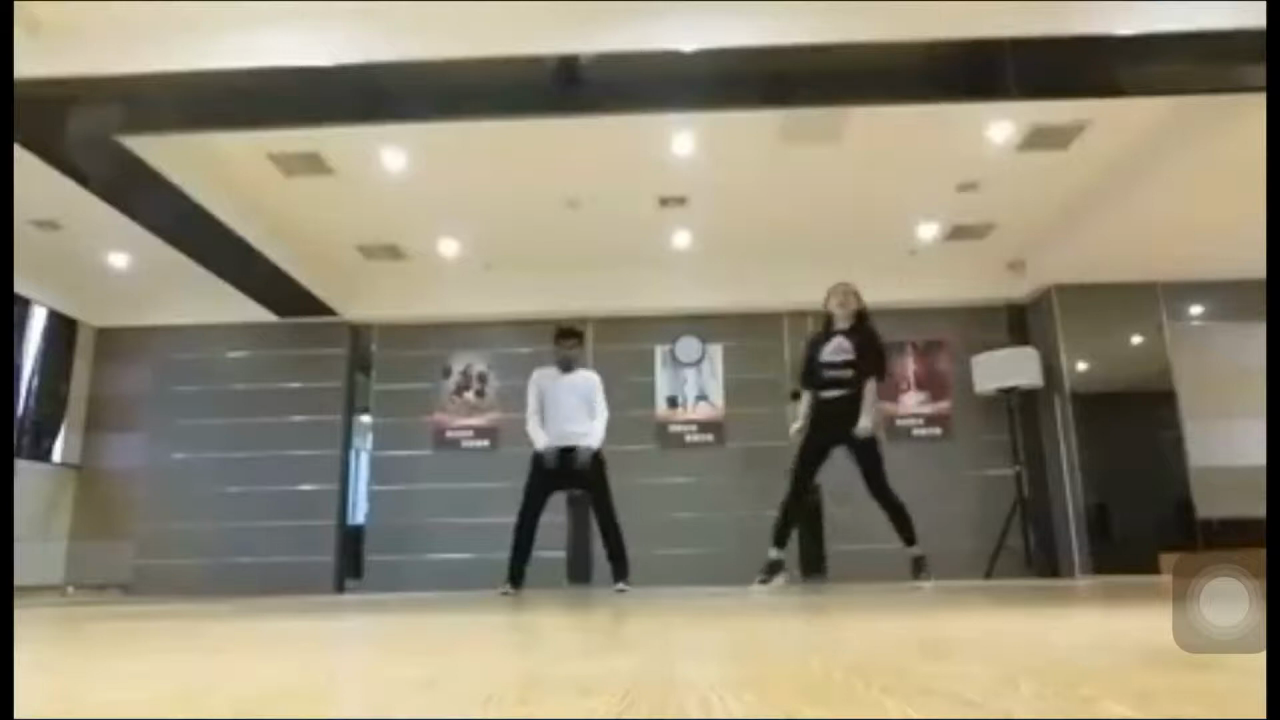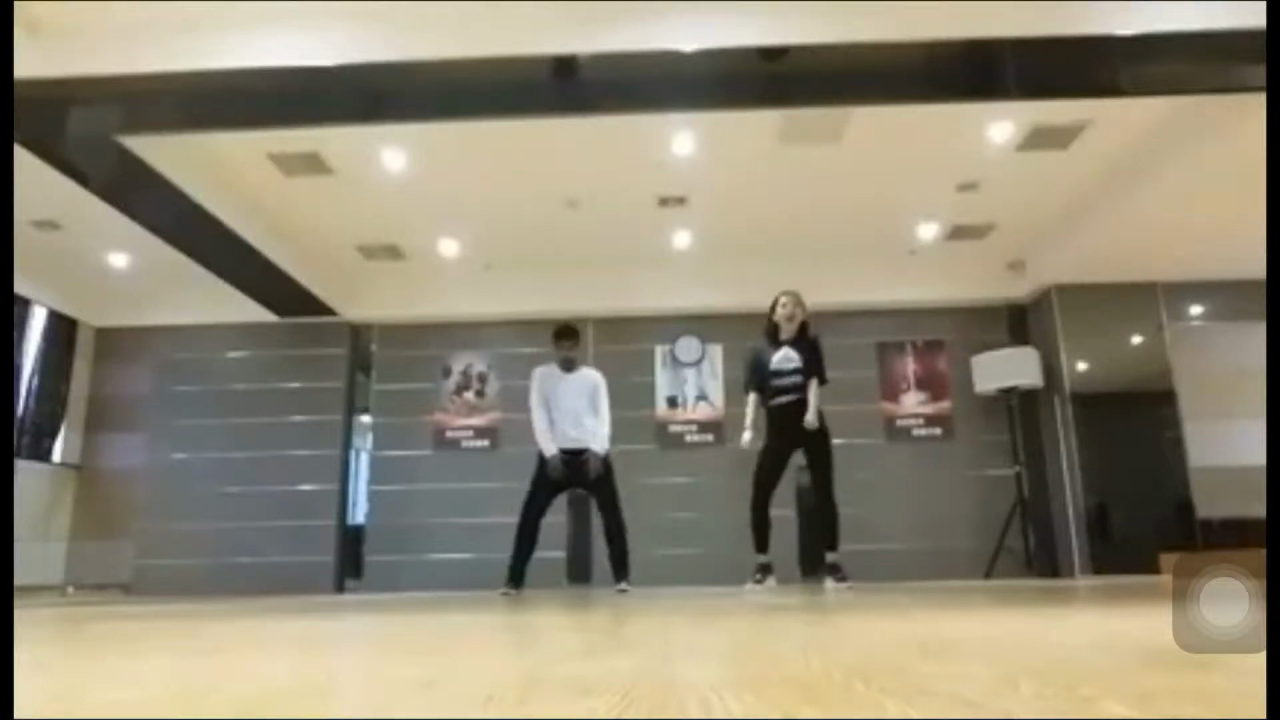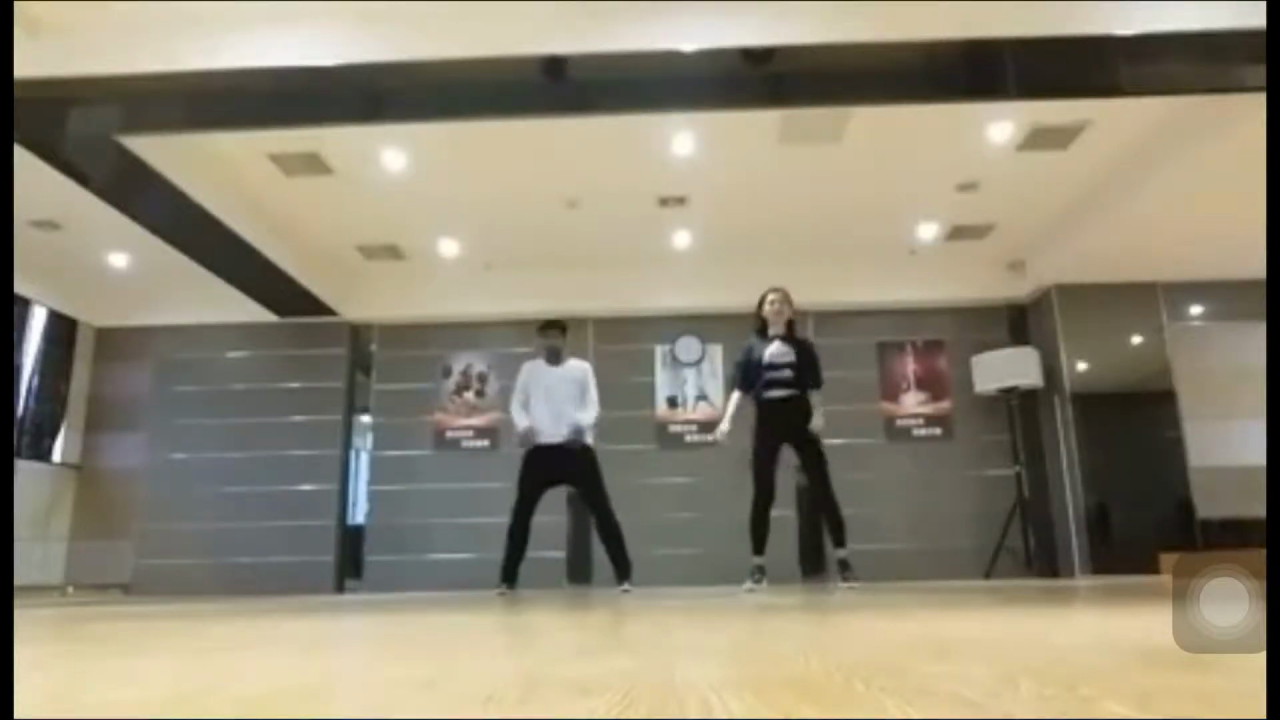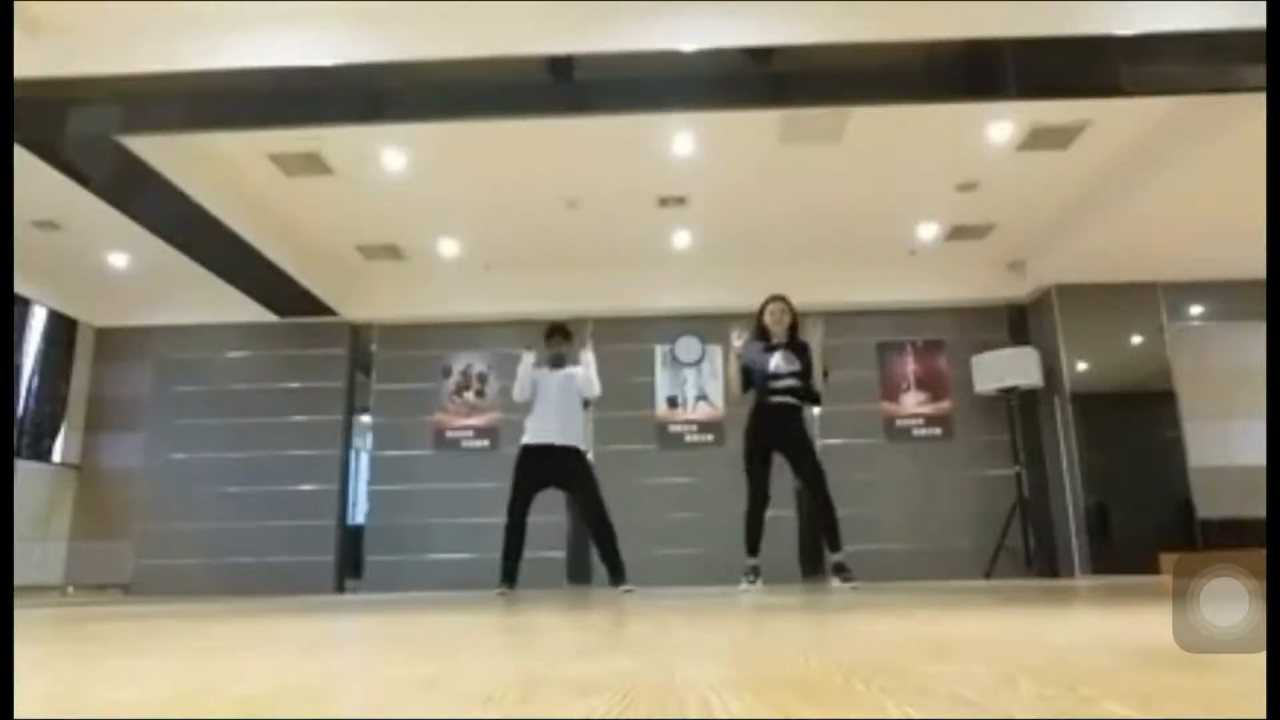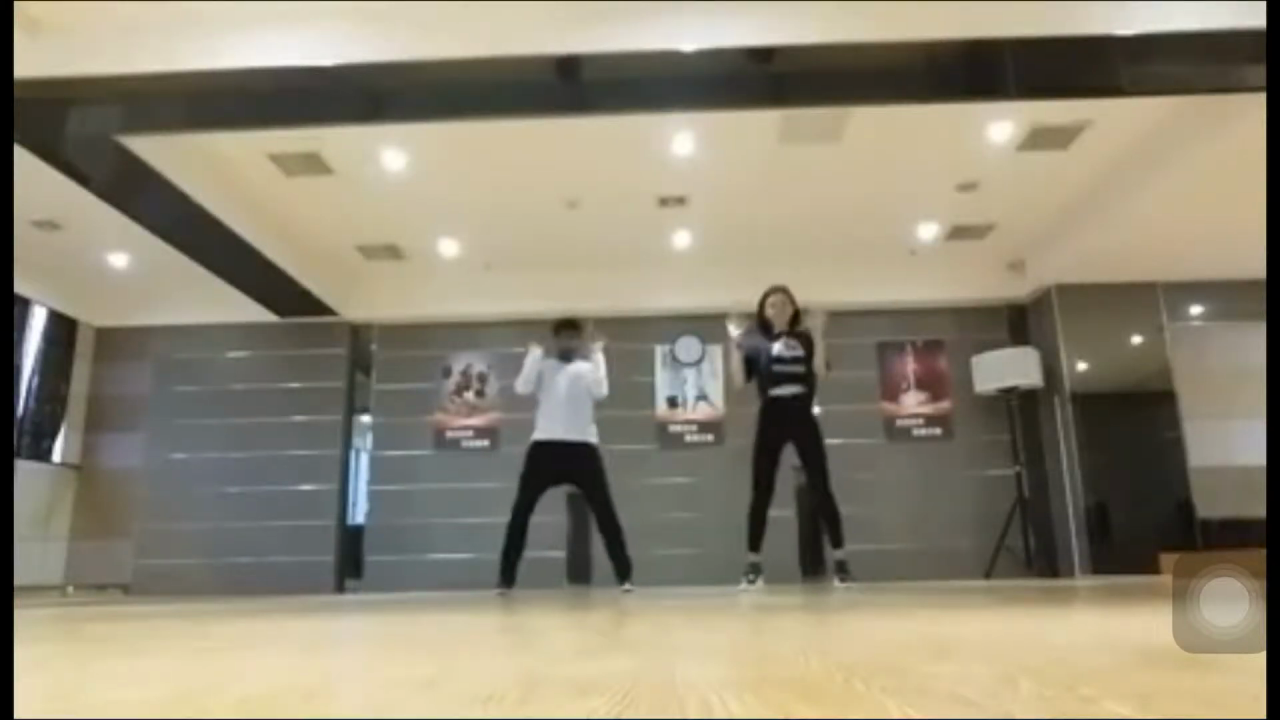
dt=0.5s
person 1, frame 1
left shoulder: (866, 336)
right shoulder: (819, 340)
left elbow: (871, 377)
right elbow: (807, 385)
left wrist: (868, 415)
right wrist: (802, 420)
left hip: (853, 417)
right hip: (822, 419)
left knee: (879, 488)
right knee: (798, 489)
left ankle: (916, 558)
right ankle: (775, 560)
person 1, frame 2
left shoulder: (809, 345)
right shoulder: (762, 353)
left elbow: (815, 381)
right elbow: (754, 392)
left wrist: (813, 410)
right wrist: (748, 427)
left hip: (809, 423)
right hip: (778, 427)
left knee: (823, 492)
right knee: (760, 494)
left ankle: (831, 564)
right ankle: (763, 566)
person 1, frame 3
left shoulder: (803, 346)
right shoulder: (753, 347)
left elbow: (814, 387)
right elbow: (741, 386)
left wrist: (817, 415)
right wrist: (727, 418)
left hip: (800, 420)
right hip: (768, 422)
left knee: (821, 489)
right knee: (763, 495)
left ankle: (843, 561)
right ankle: (758, 567)
person 1, frame 4
left shoulder: (802, 350)
right shoulder: (753, 351)
left elbow: (818, 388)
right elbow: (737, 390)
right wrist: (734, 355)
left hip: (793, 426)
right hip: (761, 426)
left knee: (819, 491)
right knee: (758, 497)
left ankle: (837, 563)
right ankle: (752, 567)
person 1, frame 5
left shoulder: (805, 338)
right shoulder: (755, 341)
left elbow: (820, 372)
right elbow: (740, 380)
left wrist: (818, 335)
right wrist: (735, 344)
left hip: (803, 418)
right hip: (771, 419)
left knee: (821, 489)
right knee: (761, 492)
left ankle: (840, 562)
right ankle: (753, 565)
person 2, frame 1
left shoulder: (591, 379)
right shoulder: (540, 377)
left elbow: (600, 415)
right elbow: (532, 417)
left wrist: (589, 445)
right wrist: (543, 445)
left hip: (584, 452)
right hip: (549, 453)
left knee: (605, 512)
right knee: (528, 513)
left ankle: (621, 575)
right ankle: (514, 578)
person 2, frame 2
left shoulder: (594, 378)
right shoulder: (541, 375)
left elbow: (603, 417)
right elbow: (538, 416)
left wrist: (597, 451)
right wrist: (551, 453)
left hip: (591, 453)
right hip: (555, 454)
left knee: (612, 513)
right knee: (530, 514)
left ankle: (621, 575)
right ankle: (514, 578)
person 2, frame 3
left shoulder: (582, 368)
right shoulder: (529, 369)
left elbow: (591, 408)
right elbow: (517, 405)
left wrist: (582, 424)
right wrist: (523, 426)
left hip: (576, 449)
right hip: (540, 449)
left knee: (601, 510)
right knee: (521, 512)
left ankle: (623, 575)
right ankle: (508, 578)
person 2, frame 4
left shoulder: (579, 374)
right shoulder: (536, 375)
left elbow: (592, 393)
right elbow: (520, 395)
left wrist: (587, 359)
right wrist: (527, 360)
left hip: (570, 452)
right hip: (533, 451)
left knee: (596, 514)
right knee: (516, 513)
left ankle: (618, 576)
right ankle: (507, 578)
person 2, frame 5
left shoulder: (588, 369)
right shoulder: (542, 367)
left elbow: (600, 393)
right elbow: (522, 389)
left wrist: (596, 355)
right wrist: (534, 354)
left hip: (581, 447)
right hip: (544, 447)
left knee: (605, 511)
right knee: (521, 510)
left ankle: (624, 575)
right ankle: (506, 577)
